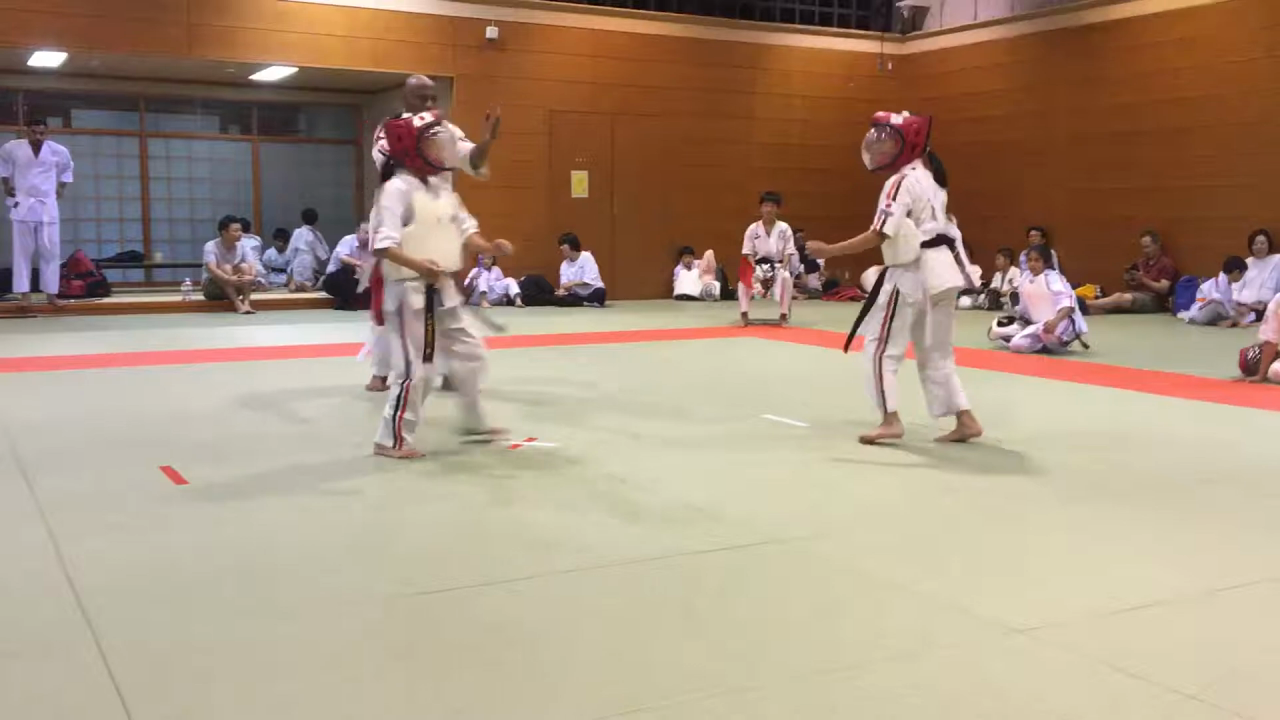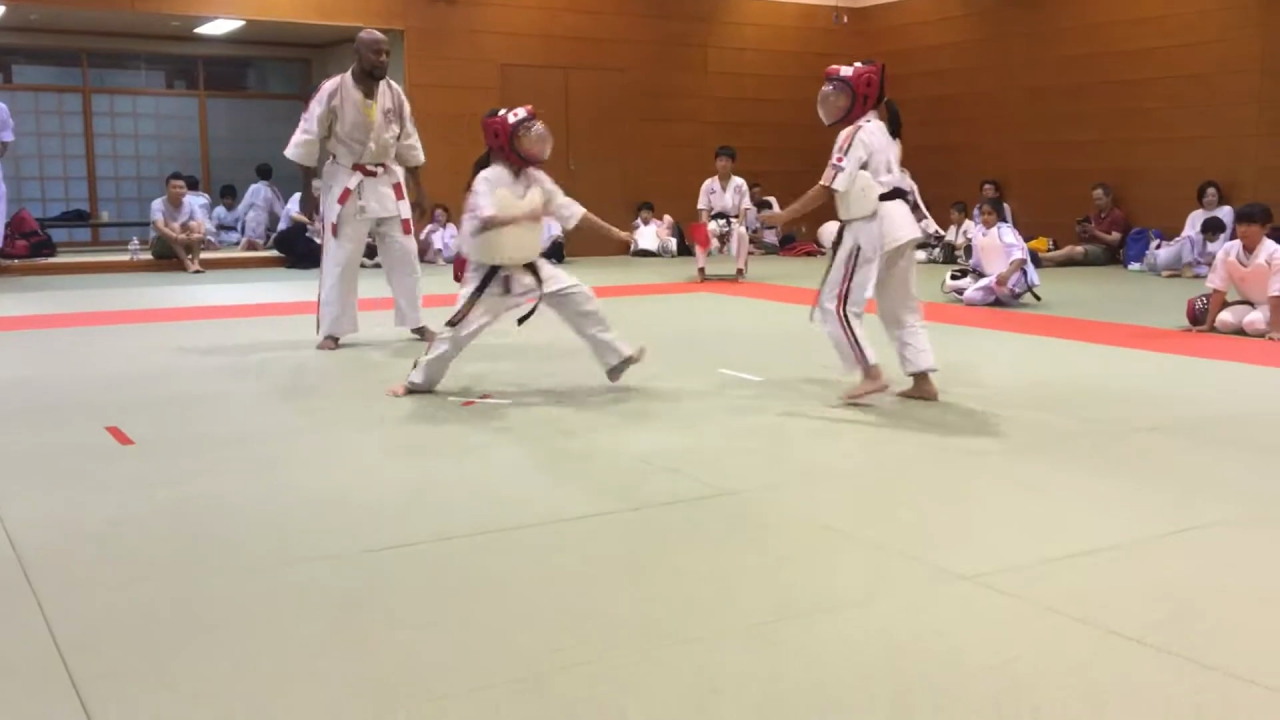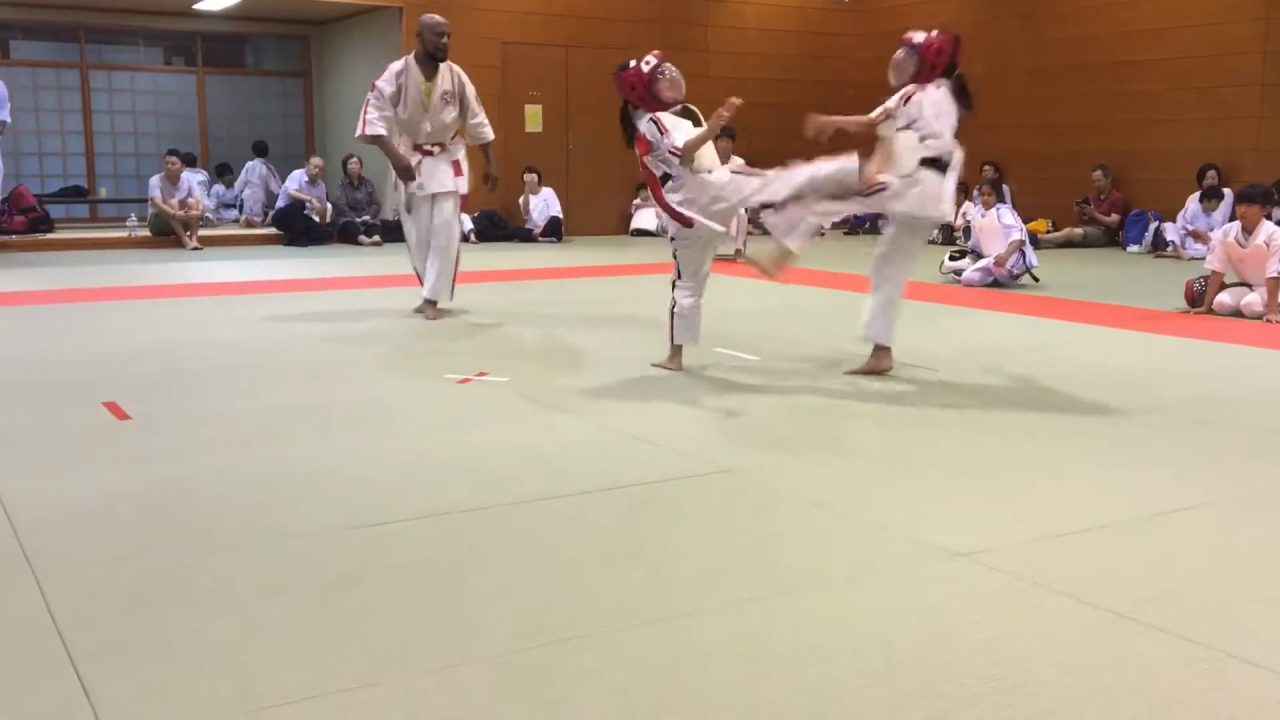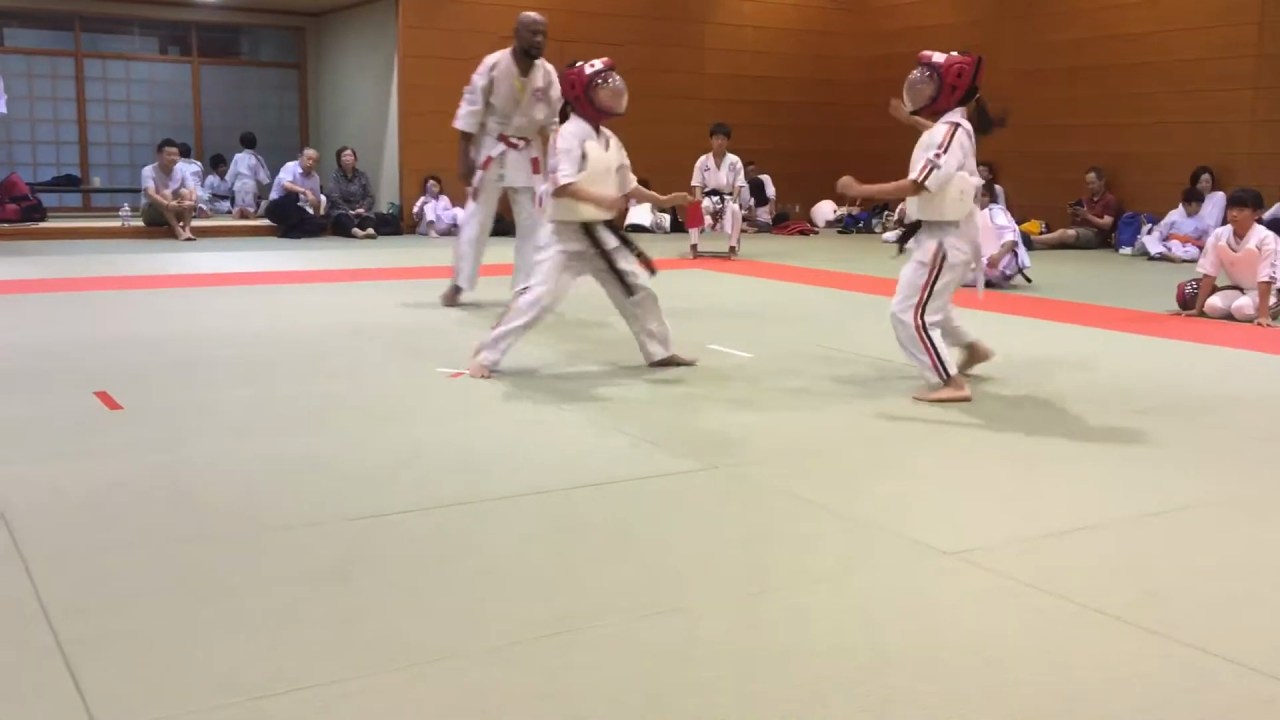
dt=0.7s
person 1, frame 1
left shoulder: (900, 183)
right shoulder: (929, 179)
left elbow: (879, 235)
left wrist: (829, 250)
right wrist: (894, 257)
left hip: (914, 274)
right hip: (941, 271)
left knee: (881, 347)
right knee: (936, 354)
left ankle: (891, 421)
right ankle: (965, 420)
person 1, frame 2
left shoulder: (855, 135)
right shoulder: (883, 132)
left elbow: (830, 188)
left wrist: (786, 215)
left hip: (873, 226)
right hip: (897, 224)
left knee: (836, 306)
right knee: (902, 308)
left ankle: (871, 373)
right ankle: (922, 382)
person 1, frame 3
left shoulder: (915, 95)
right shoulder: (947, 101)
left elbow: (870, 124)
left wrist: (829, 122)
left hip: (908, 188)
right hip: (931, 197)
left knee: (816, 189)
right knee: (889, 275)
left ankle: (784, 252)
right ankle: (881, 354)
person 1, frame 4
left shoulder: (949, 131)
right shoulder: (961, 124)
left elbow: (919, 184)
left wrist: (862, 189)
left hip: (948, 235)
right hip: (943, 230)
left knee: (908, 312)
right knee: (924, 304)
left ankle: (954, 383)
right ankle: (971, 348)
person 2, frame 1
left shoulder: (440, 188)
right shoulder: (397, 189)
left elbow: (464, 229)
right elbow: (383, 245)
left wrist: (490, 247)
right wrist: (418, 265)
left hip: (442, 289)
right hip: (410, 292)
left knee: (472, 355)
right knee: (418, 368)
left ankle: (473, 422)
right ankle: (391, 439)
person 2, frame 2
left shoulder: (536, 179)
right shoulder: (488, 179)
left elbow: (569, 210)
right elbow: (481, 220)
left wrist: (611, 231)
right wrist: (517, 218)
left hip: (528, 267)
right hip: (491, 274)
left knee: (580, 300)
right knee: (460, 329)
left ankle: (616, 359)
right ankle: (417, 380)
person 2, frame 3
left shoulder: (647, 123)
right shoulder: (655, 122)
right elbow: (681, 152)
right wrist: (712, 127)
left hip: (683, 210)
right hip: (706, 191)
left knee: (689, 282)
right knee: (785, 183)
left ankle: (675, 353)
person 2, frame 4
left shoulder: (609, 140)
right shoulder: (571, 134)
left elbow: (626, 184)
right elbow: (561, 182)
left wrist: (662, 200)
right wrist: (599, 198)
left hip: (600, 232)
right hip: (565, 232)
left knee: (638, 288)
right knee: (541, 296)
left ankle: (660, 352)
right ankle: (488, 354)
person 3, frame 1
left shoulder: (444, 131)
right shoulder: (390, 130)
left elbow: (473, 159)
right elbow: (394, 158)
left wrist: (487, 142)
left hip: (434, 224)
right hip: (396, 222)
left knee: (444, 299)
right knee: (391, 302)
left ankle: (451, 371)
right ankle: (382, 370)
person 3, frame 2
left shoulder: (394, 91)
right shoulder: (333, 90)
left elbow: (408, 142)
right elbow: (307, 139)
left wrist: (418, 188)
right wrist: (306, 190)
left hip: (388, 181)
right hip: (347, 182)
left knee: (404, 255)
right knee: (340, 260)
left ankle: (415, 323)
right ankle: (332, 330)
person 3, frame 3
left shoulder: (455, 74)
right shoulder: (397, 73)
left elbow: (476, 119)
right elbow: (374, 117)
left wrist: (490, 163)
right wrist: (393, 156)
left hip: (449, 159)
right hip: (411, 161)
left knee: (446, 230)
right knee: (418, 234)
left ankle: (433, 297)
right ankle: (431, 293)
person 3, frame 4
left shoulder: (547, 73)
right shoulder: (492, 66)
left elbow: (557, 118)
right elbow: (470, 111)
right wrist: (465, 156)
left hip: (528, 155)
right hip: (492, 150)
left knee: (531, 225)
right knee: (475, 219)
right ankle: (459, 284)
